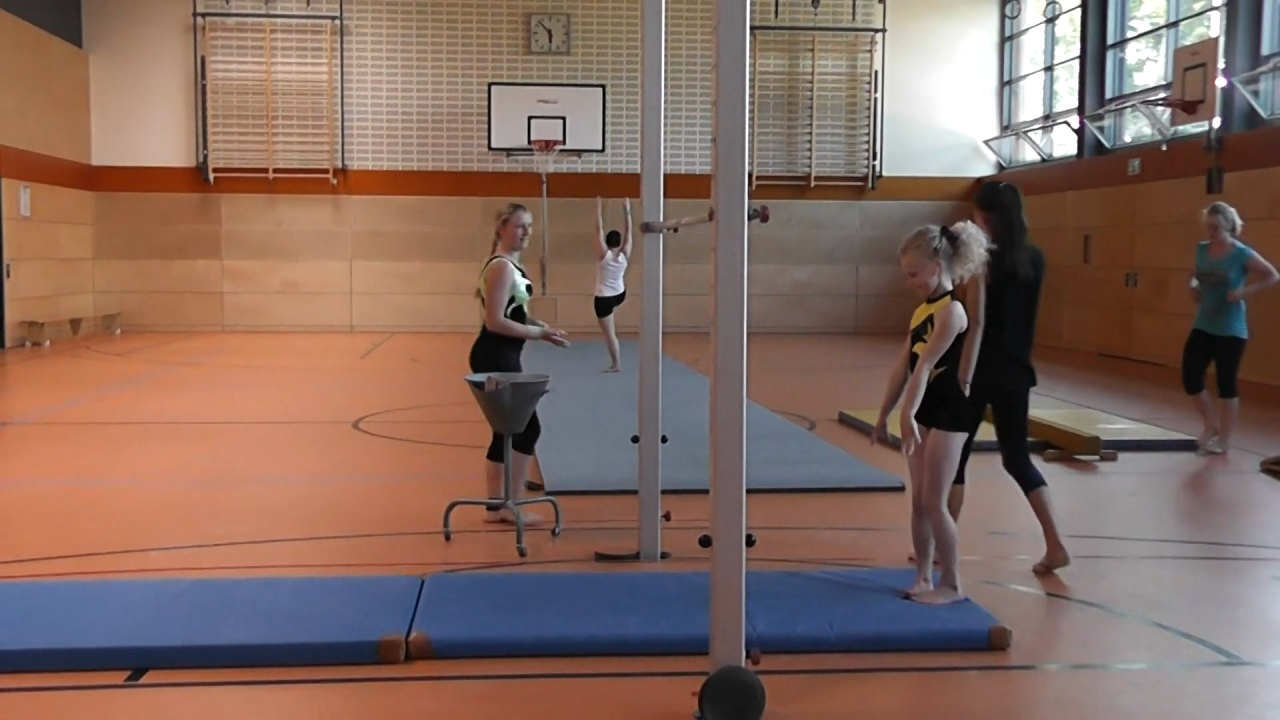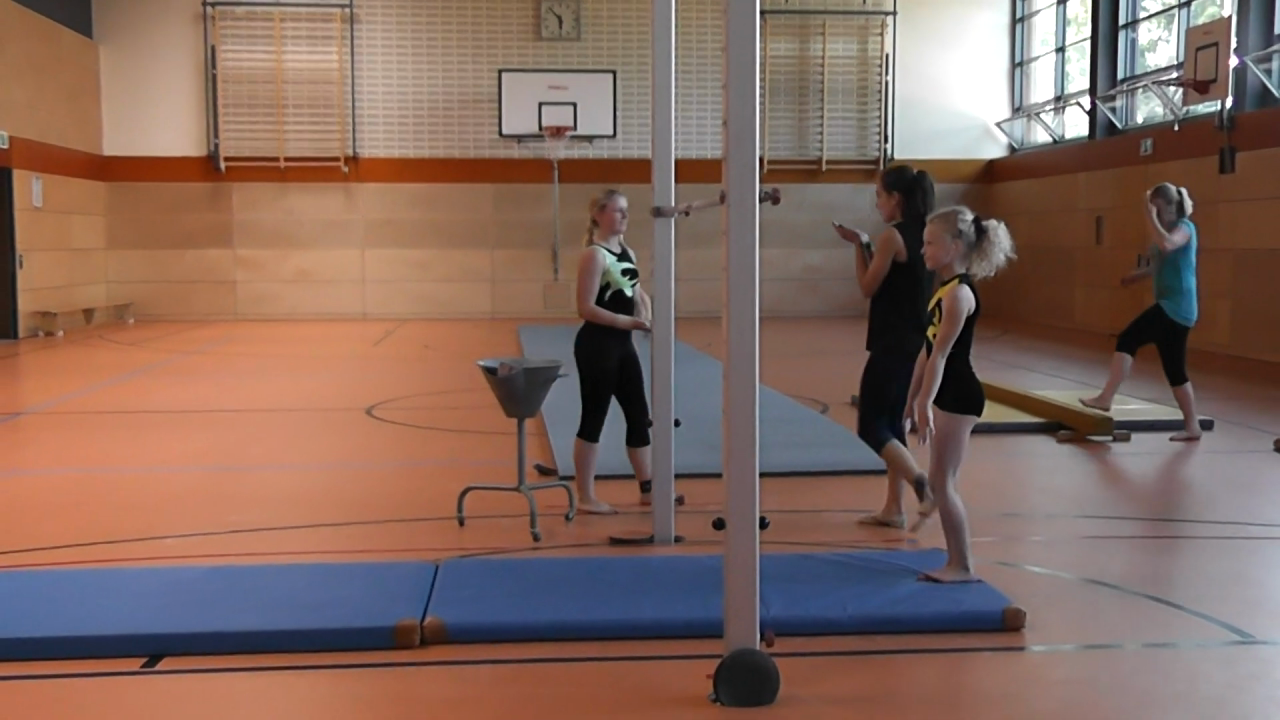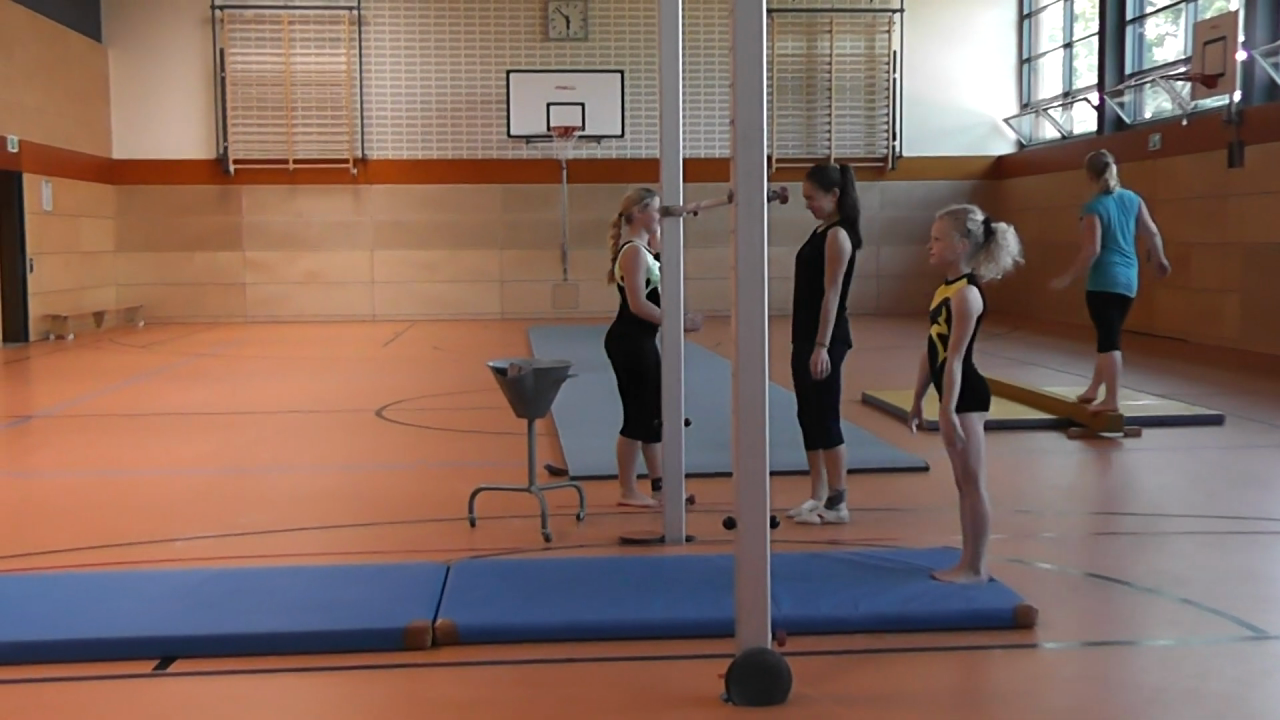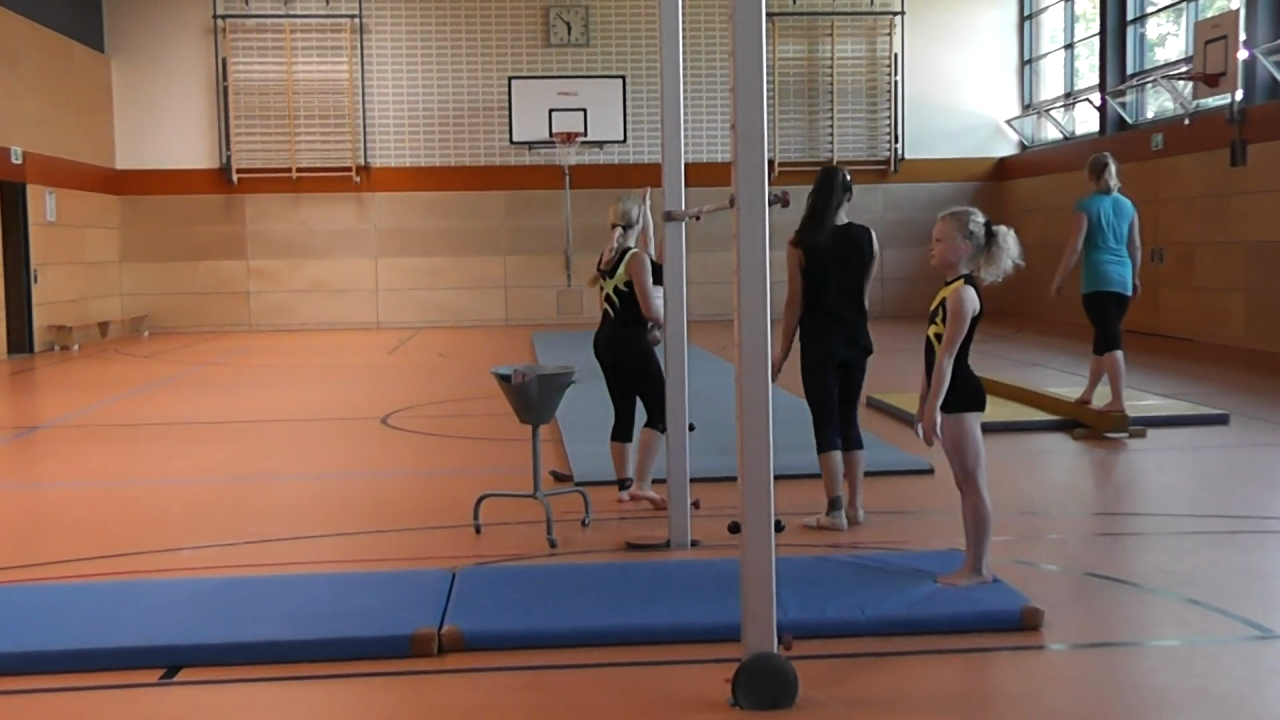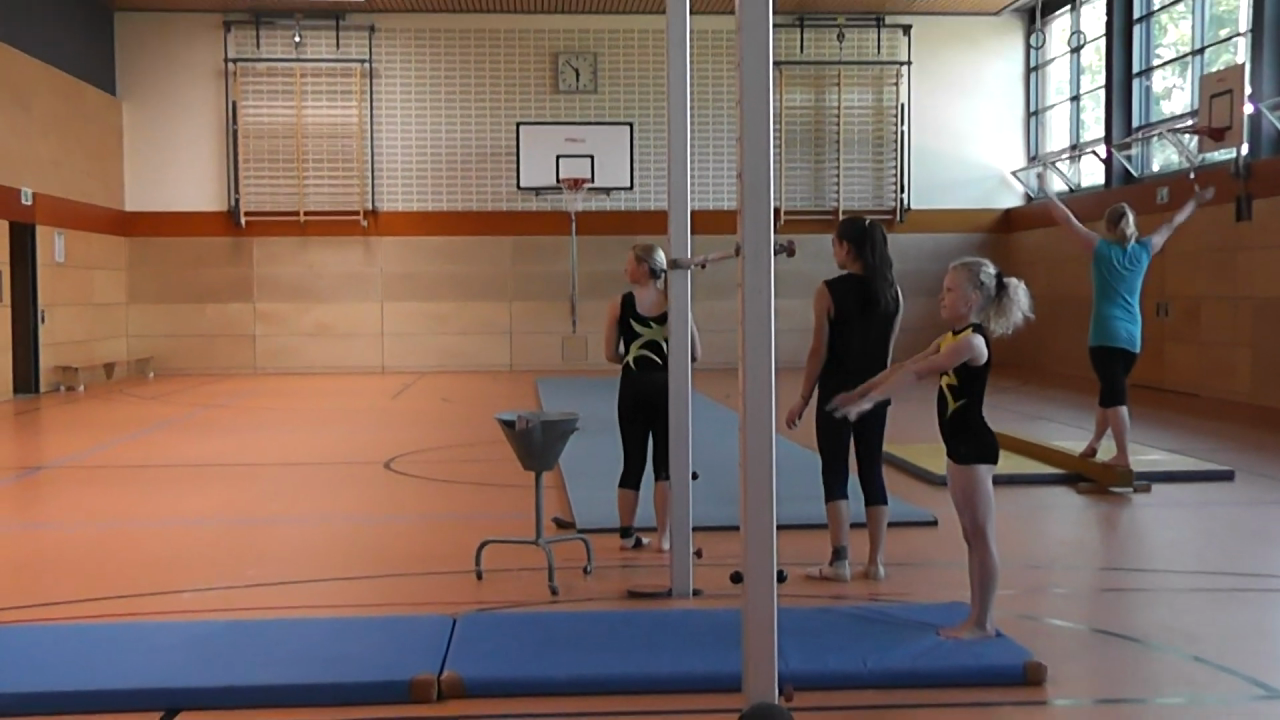
dt=1s
person 1, frame 1
left shoulder: (951, 311)
right shoulder: (922, 311)
left elbow: (925, 367)
right elbow: (904, 366)
left wrist: (907, 416)
right wrist: (884, 413)
left hip: (947, 414)
right hip: (923, 413)
left knee: (933, 502)
right knee: (920, 501)
left ankle: (951, 585)
right ankle: (924, 578)
person 1, frame 2
left shoulder: (959, 294)
right shoulder: (944, 291)
left elbow: (941, 354)
right elbow: (927, 352)
left wrist: (926, 403)
right wrist: (913, 400)
left hip: (958, 396)
right hip: (945, 396)
left knee: (941, 483)
right knee: (941, 483)
left ankle: (963, 566)
right ankle: (954, 562)
person 1, frame 3
left shoulder: (966, 295)
right shoulder: (943, 291)
left elbow: (954, 358)
right elbow: (931, 352)
left wrist: (948, 412)
right wrist: (917, 400)
left hip: (965, 396)
right hip: (951, 395)
left knee: (972, 483)
right knee: (963, 483)
left ankle: (976, 568)
right ankle: (967, 563)
person 1, frame 4
left shoulder: (962, 294)
right shoulder: (948, 290)
left elbow: (947, 356)
right elbow: (932, 354)
left wrist: (933, 408)
right wrist: (924, 404)
left hip: (961, 397)
right hip: (950, 397)
left knee: (973, 485)
right knee: (964, 485)
left ankle: (978, 569)
right ankle: (972, 564)
person 1, frame 5
left shoulder: (972, 342)
right shoulder: (954, 337)
left elbow: (914, 371)
right elbow: (907, 368)
left wrist: (870, 400)
right wrist: (861, 390)
left hip: (974, 449)
right hip: (960, 448)
left knee: (981, 538)
right knee: (973, 537)
left ankle: (981, 622)
right ankle: (977, 618)
person 2, frame 1
right shoulder: (1034, 258)
left elbow: (975, 324)
left wrist: (963, 380)
left hip: (983, 373)
right hip: (1016, 372)
left knee: (954, 455)
right knee: (1017, 458)
right ankle: (1055, 546)
person 2, frame 2
left shoulder: (893, 235)
right shoulder: (921, 236)
left elbow: (867, 288)
left wrist: (859, 246)
right wrist: (866, 246)
left hip: (892, 344)
right hip: (909, 343)
left knee: (871, 425)
right knee: (891, 422)
left ankle: (924, 489)
right ankle: (894, 506)
person 2, frame 3
left shoulder: (838, 235)
right shoulder: (820, 232)
left elbow: (832, 294)
left wrist: (822, 346)
left hip: (825, 339)
right hip: (807, 336)
left knee: (826, 420)
right knee: (808, 418)
left ankle: (836, 504)
right ankle: (818, 497)
person 2, frame 4
left shoulder: (802, 242)
right shoulder: (867, 238)
left elbow: (795, 302)
right elbow: (865, 296)
left wrist: (783, 350)
left hip: (819, 343)
right hip: (856, 340)
left knee: (826, 424)
right knee: (848, 420)
left ankle: (835, 511)
right ankle: (855, 504)
person 2, frame 5
left shoulder: (830, 291)
right shoulder: (891, 290)
left elbow: (819, 351)
right elbow: (888, 348)
left wrist: (803, 399)
left hip: (837, 393)
left knee: (835, 474)
right knee: (872, 472)
left ankle: (840, 562)
right ankle: (875, 561)
person 3, frame 1
left shoulder: (515, 266)
right shoulder: (500, 267)
right elbow: (495, 321)
left wrist: (540, 326)
right wrist: (538, 333)
left hip: (505, 357)
right hip: (493, 358)
right knee: (528, 428)
left ankle: (497, 505)
right ankle: (511, 506)
person 3, frame 2
left shoulder: (627, 252)
right shoulder: (594, 256)
left elbow: (637, 297)
right elbow: (586, 309)
left wrist: (644, 317)
right wrist: (630, 322)
left hip: (623, 346)
right hip: (596, 345)
left knee: (639, 417)
right knee: (593, 419)
left ankle: (649, 488)
right ankle: (586, 496)
person 3, frame 3
left shoulder: (643, 248)
right shoulder: (634, 251)
right elbow: (638, 305)
right wrist: (678, 322)
left hip: (641, 341)
right hip: (631, 341)
left knee: (654, 414)
right knee: (638, 415)
left ankle: (659, 486)
right ankle: (629, 491)
person 3, frame 4
left shoulder: (606, 256)
right shoulder: (636, 258)
right elbow: (650, 310)
right wrist: (661, 323)
left hip: (605, 339)
right hip: (631, 341)
left knee: (623, 413)
right knee: (658, 411)
left ankle: (625, 485)
right ankle: (641, 484)
person 3, frame 5
left shoulder: (620, 304)
left elbow: (611, 355)
right elbow: (694, 353)
left hip: (633, 387)
right hip: (665, 386)
left knee: (633, 462)
right knee: (665, 463)
left ankle: (627, 534)
right ankle: (664, 537)
person 4, frame 1
left shoulder: (1242, 254)
right shoulder: (1202, 249)
left wrist: (1245, 290)
right wrist: (1193, 285)
left hip: (1230, 328)
right hip: (1203, 326)
left knee: (1226, 383)
right knee: (1190, 378)
left ankle: (1223, 440)
right ankle: (1211, 427)
person 4, frame 2
left shoulder: (1185, 227)
right shoulder: (1168, 228)
left elbow: (1167, 245)
left wrist: (1153, 217)
right wrist: (1137, 274)
left hip: (1175, 306)
right hip: (1175, 308)
left knee: (1127, 341)
right knee: (1175, 369)
left ankle: (1104, 399)
right ankle: (1192, 425)
person 4, frame 3
left shoulder: (1094, 207)
right shoulder: (1131, 198)
left elbow: (1092, 250)
right elbow: (1152, 232)
left wrist: (1067, 278)
right wrist: (1160, 260)
left hip: (1103, 281)
right hip: (1129, 280)
left knee: (1109, 339)
right knee: (1109, 337)
left ankle: (1111, 400)
right ankle: (1092, 391)
person 4, frame 4
left shoulder: (1086, 205)
right shoulder: (1127, 205)
left elbow: (1075, 247)
right elbow: (1135, 247)
left wrist: (1058, 280)
right wrist: (1134, 278)
left hip: (1098, 280)
right hip: (1123, 280)
left knee: (1110, 339)
right knee: (1105, 337)
left ankle: (1118, 401)
right ankle: (1089, 392)
person 4, frame 5
left shoulder: (1101, 250)
right shoulder: (1143, 251)
left elbow: (1068, 221)
right elbow: (1172, 225)
left wrist: (1048, 190)
right wrist: (1195, 202)
left hip: (1105, 337)
right hip: (1132, 338)
left knee: (1114, 392)
right knee: (1112, 389)
left ankle: (1123, 456)
right ankle: (1094, 444)
